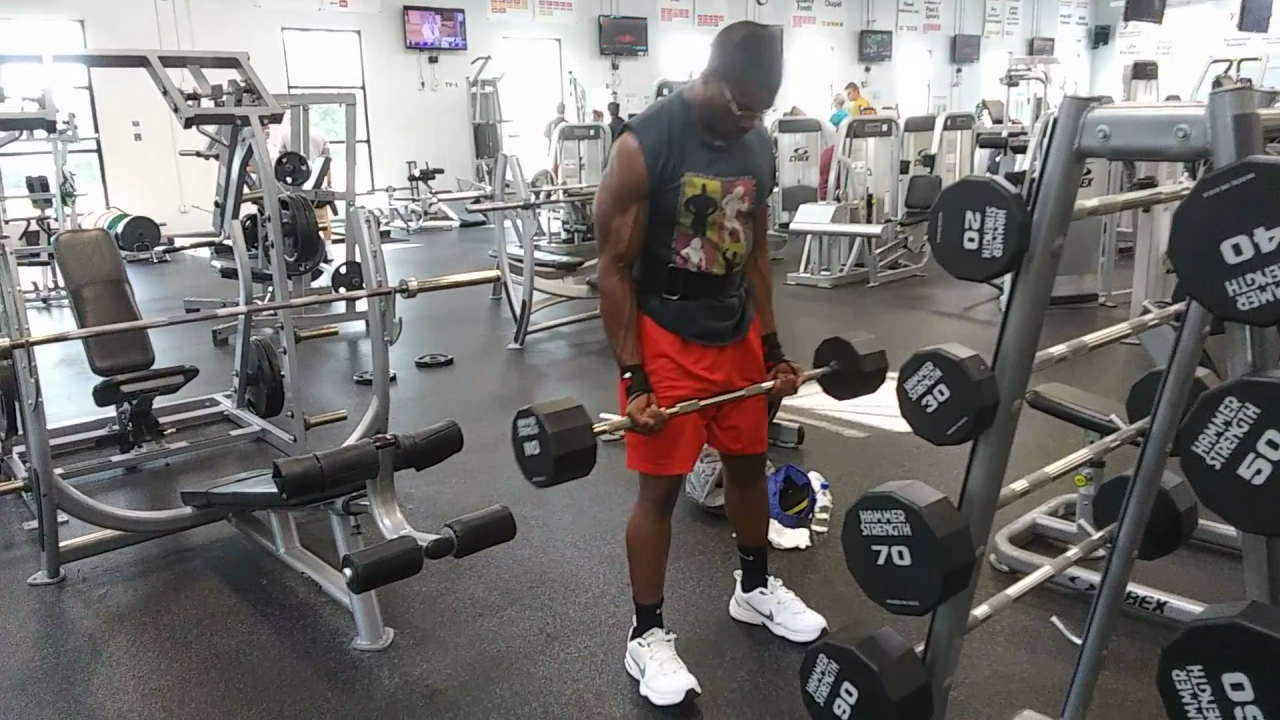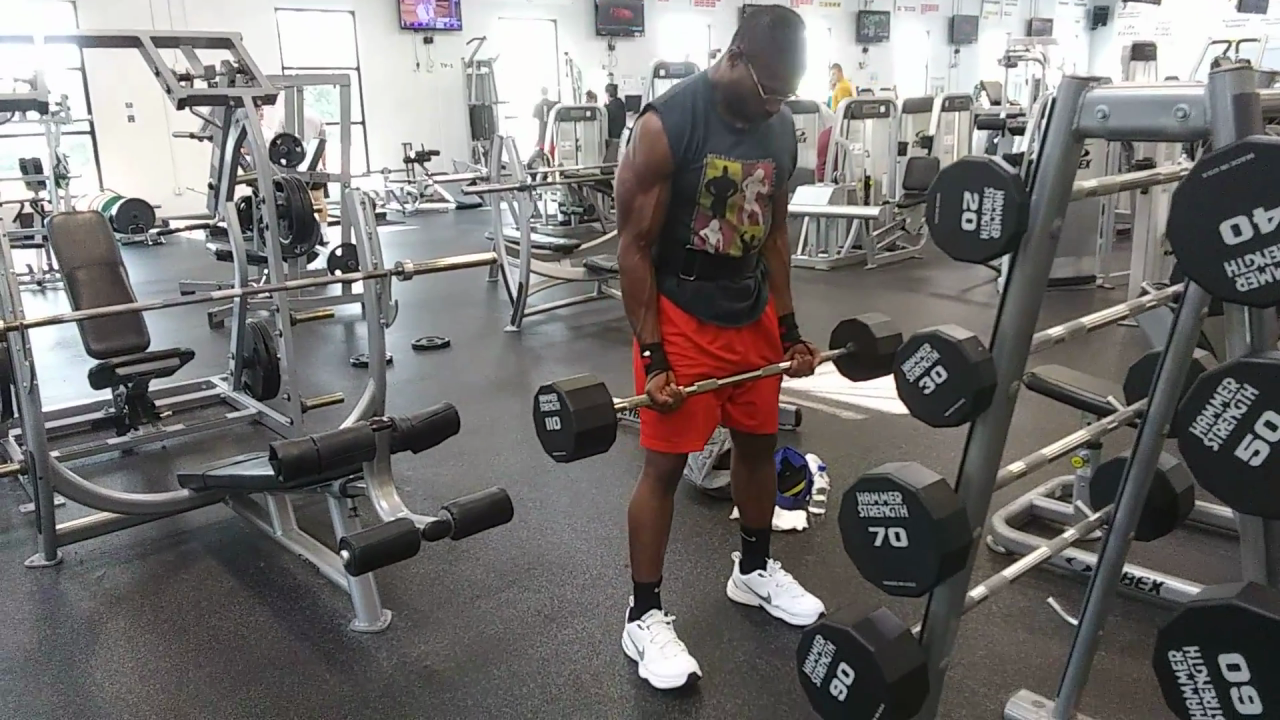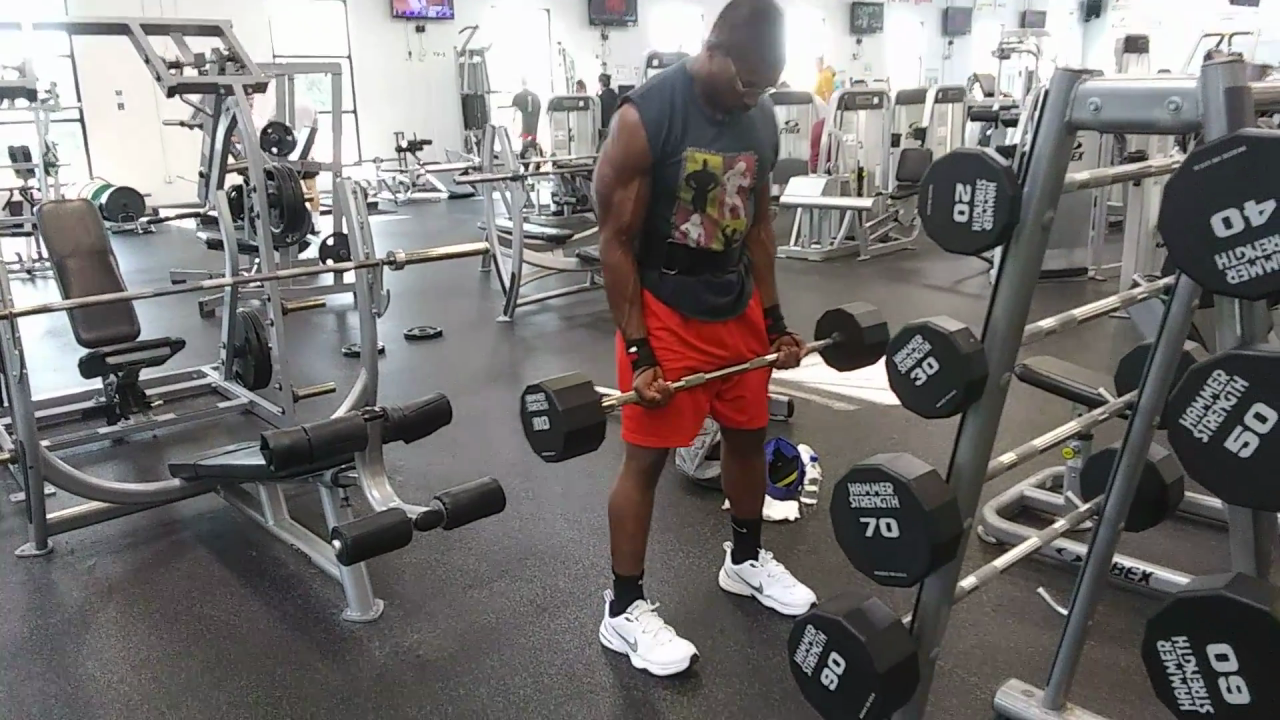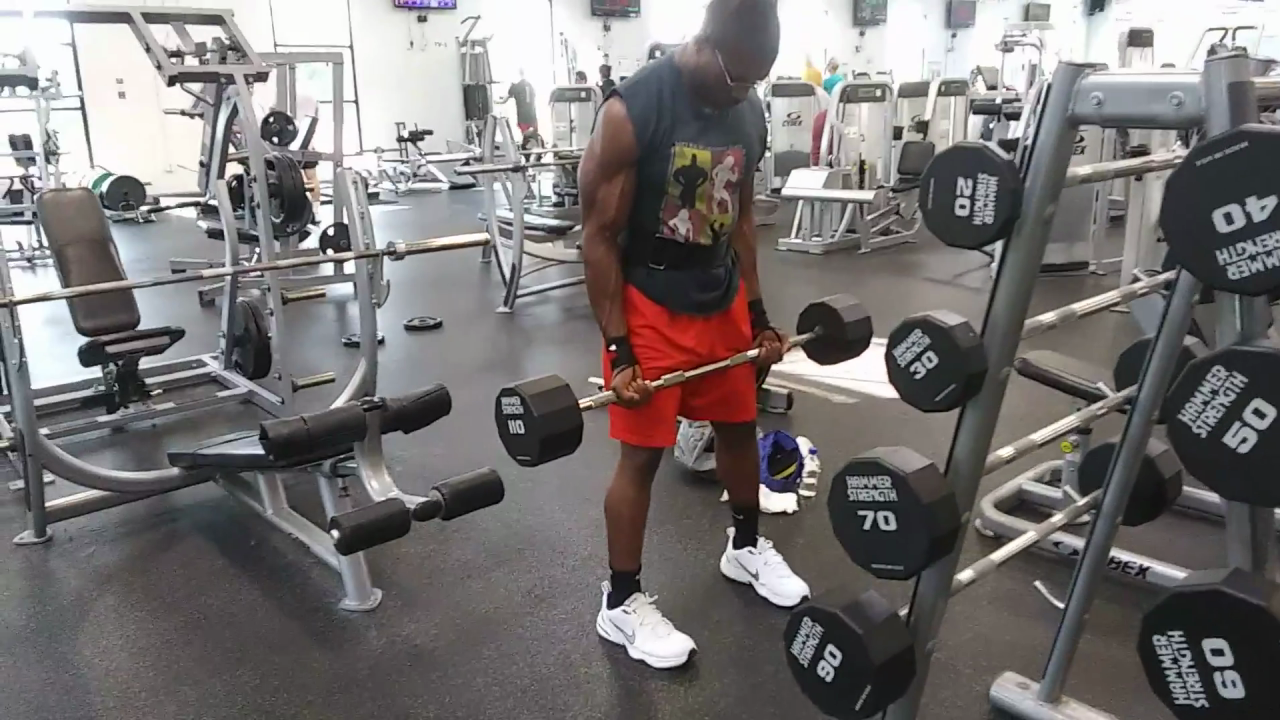
dt=0.3s
person 1, frame 1
left shoulder: (759, 147)
right shoulder: (643, 145)
right elbow: (614, 268)
left wrist: (771, 346)
right wrist: (634, 377)
left hip: (737, 333)
right hip: (665, 337)
left knee: (748, 464)
right knee: (660, 487)
left ankle: (755, 586)
right ankle: (646, 636)
person 1, frame 2
left shoulder: (780, 130)
right shoulder: (666, 124)
right elbow: (634, 246)
left wrist: (789, 327)
right wrist: (653, 356)
left hip: (752, 315)
right hip: (680, 317)
left knee: (759, 443)
right knee: (665, 464)
left ankle: (753, 568)
right ankle: (644, 616)
person 1, frame 3
left shoulder: (761, 119)
right shoulder: (644, 117)
right elbow: (616, 242)
left wrist: (773, 320)
right wrist: (637, 352)
left hip: (737, 307)
right hip: (664, 310)
left knee: (748, 436)
right knee: (646, 458)
left ankle: (746, 558)
right ankle: (624, 609)
person 1, frame 4
left shoulder: (749, 112)
right shoulder: (632, 110)
right elbow: (599, 237)
left wrist: (757, 314)
right wrist: (618, 350)
left hip: (722, 301)
right hip: (650, 306)
left knee: (739, 427)
right knee: (642, 453)
left ankle: (746, 546)
right ankle: (621, 603)
